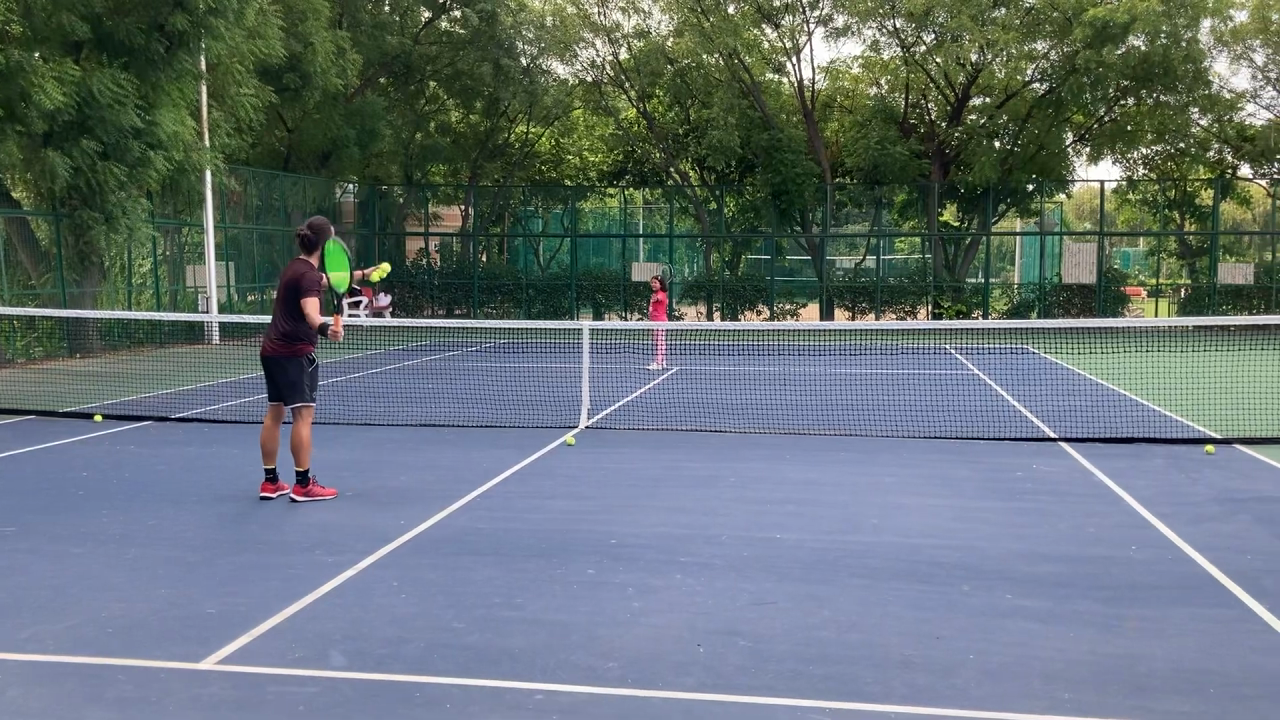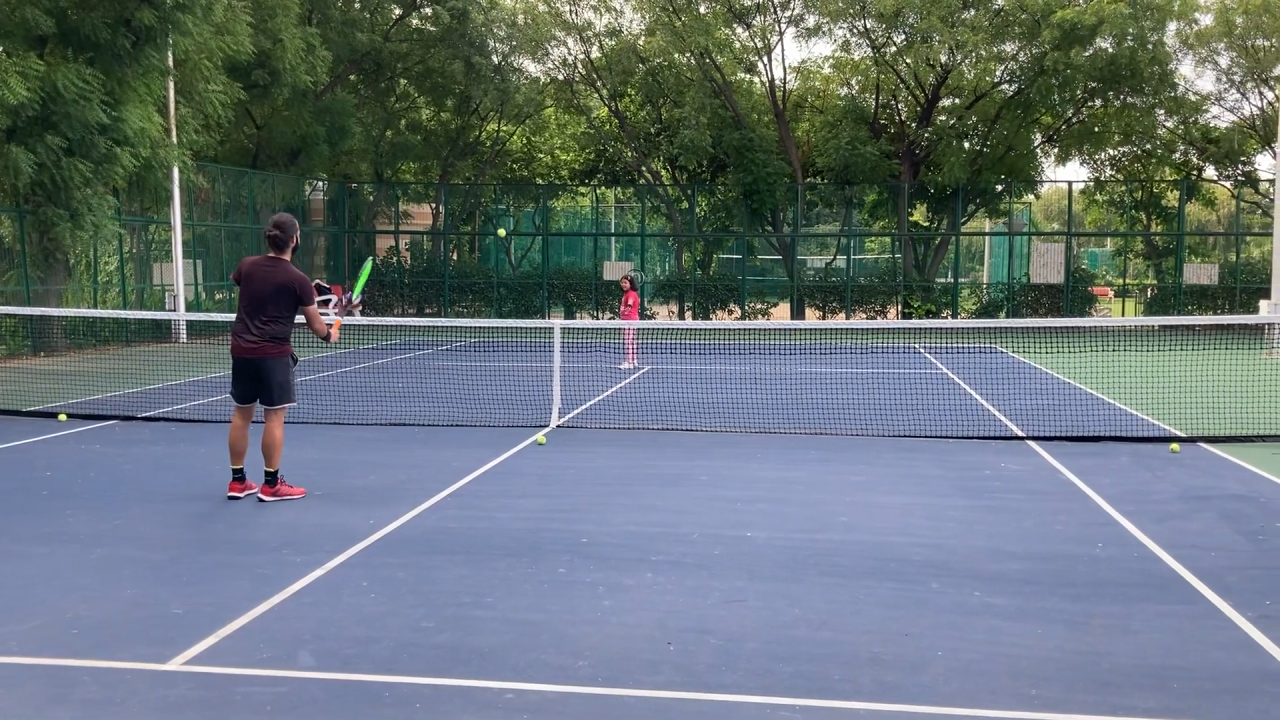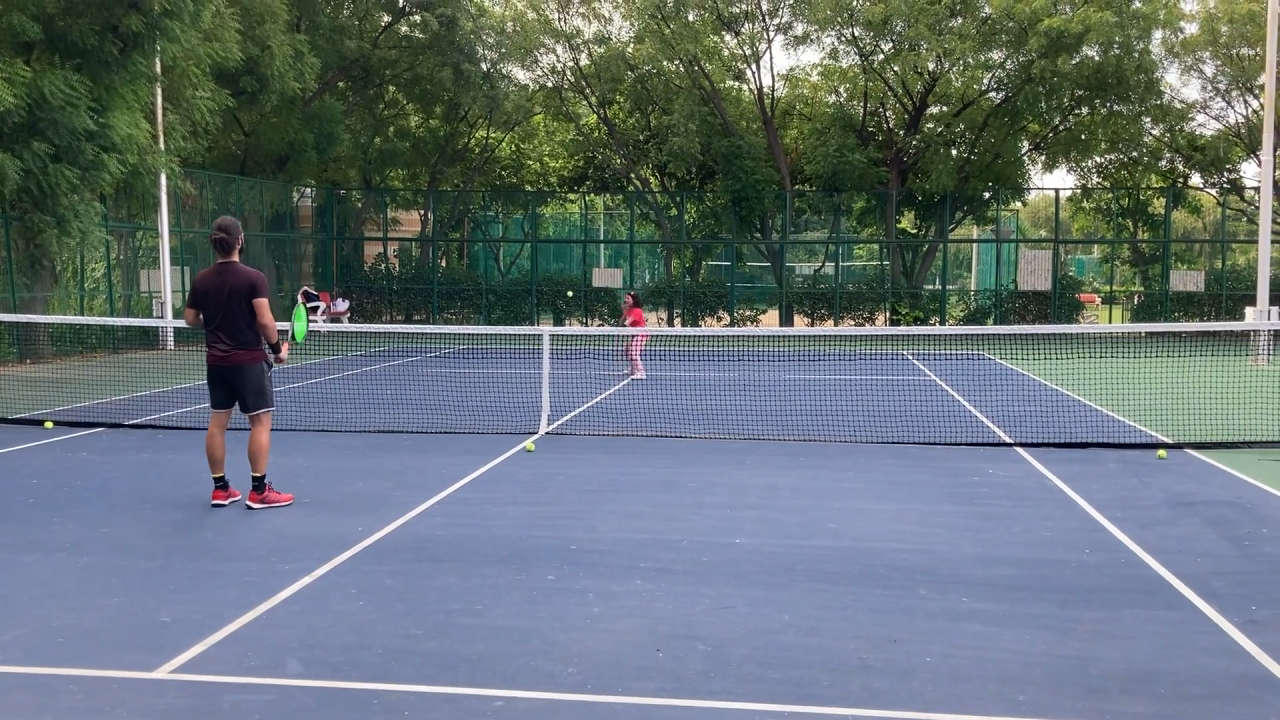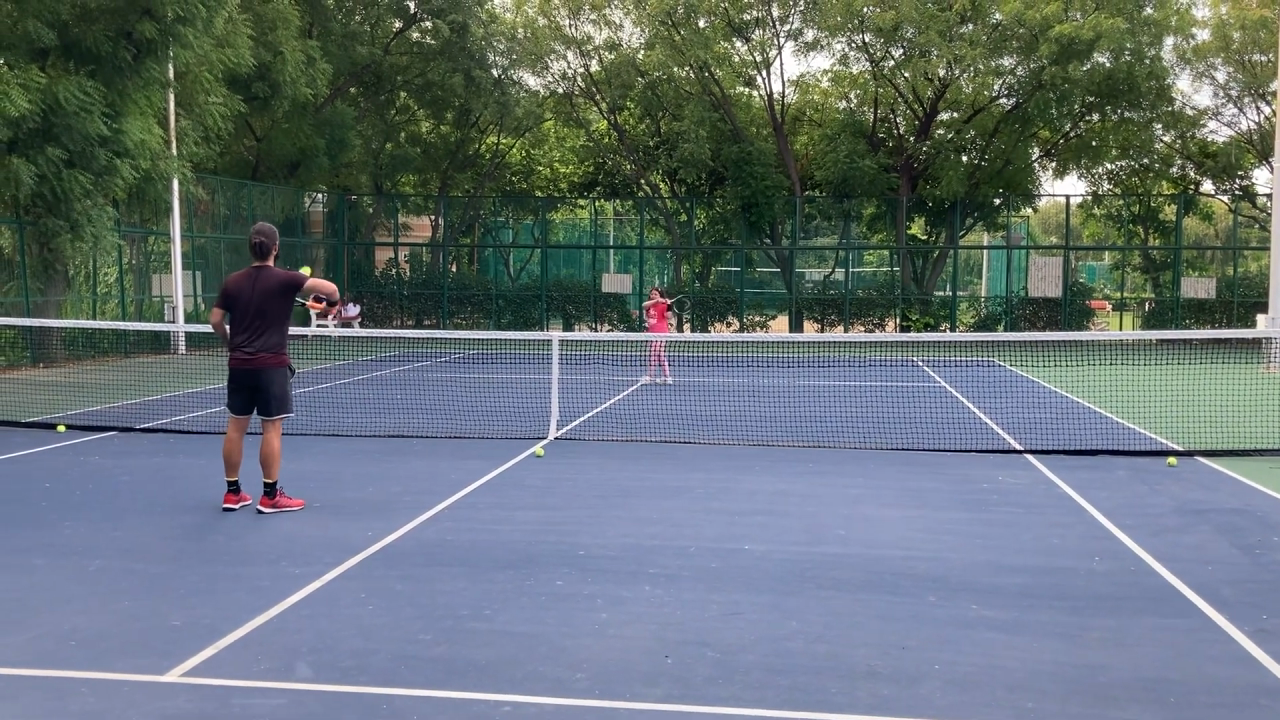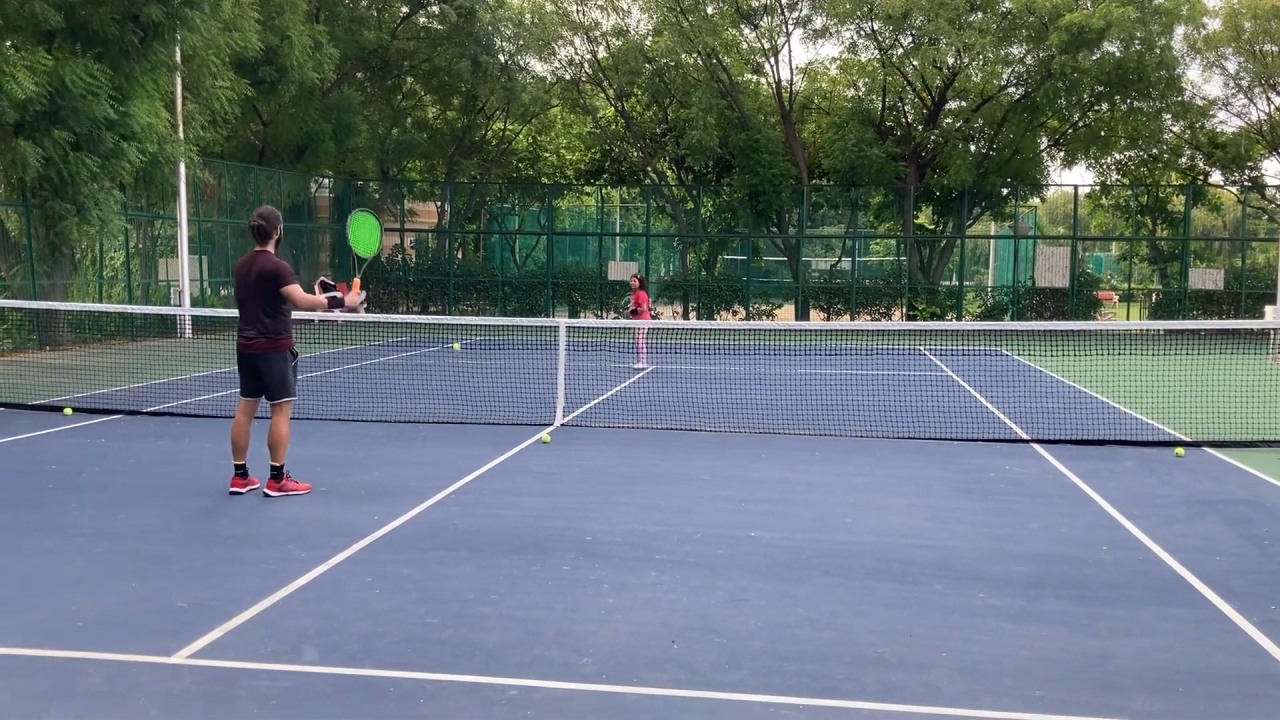
dt=1s
person 1, frame 1
left shoulder: (296, 266)
right shoulder: (306, 275)
left elbow: (326, 279)
right elbow: (311, 314)
left wrist: (362, 274)
right wrist: (325, 329)
left hip: (273, 350)
right hip: (295, 352)
left knee: (274, 414)
right knee: (302, 416)
left ankle: (270, 482)
right ankle: (303, 485)
person 1, frame 2
left shoulder: (247, 265)
right shoulder: (298, 279)
left elbow: (236, 280)
right elbow: (315, 323)
right wrist: (329, 335)
left hip: (241, 351)
right hip: (273, 354)
left knee: (241, 415)
right knee: (274, 417)
left ankle: (237, 481)
right ankle: (271, 484)
person 1, frame 3
left shoulder: (200, 280)
right shoulder: (253, 277)
left elbow: (191, 319)
right elbow: (265, 321)
right wrist: (277, 348)
left hip: (217, 361)
right hip: (249, 360)
left knee: (217, 423)
right knee: (260, 423)
left ankle: (220, 489)
right ankle: (259, 490)
person 1, frame 4
left shoulder: (232, 281)
right shoulder: (285, 279)
left elbow: (215, 320)
right elbow: (329, 288)
right wrist: (333, 303)
left hip: (239, 365)
right hip: (271, 365)
left knee: (235, 427)
right knee: (272, 428)
left ankle: (232, 492)
right ankle: (270, 496)
person 1, frame 5
left shoulder: (241, 266)
right shoulder: (276, 267)
right elbow: (302, 301)
right wrist: (342, 302)
left hip: (246, 348)
right hip: (274, 348)
left knee: (245, 409)
right knee: (280, 411)
left ankle: (239, 476)
right ankle: (277, 479)
